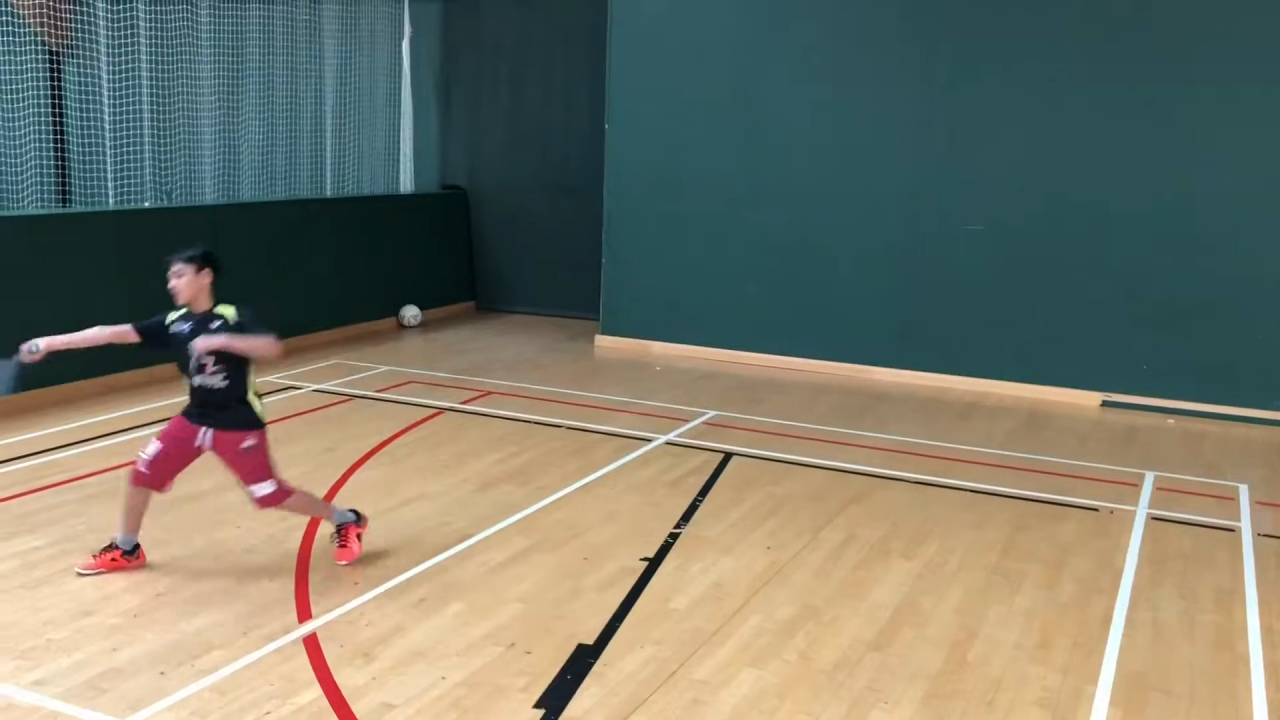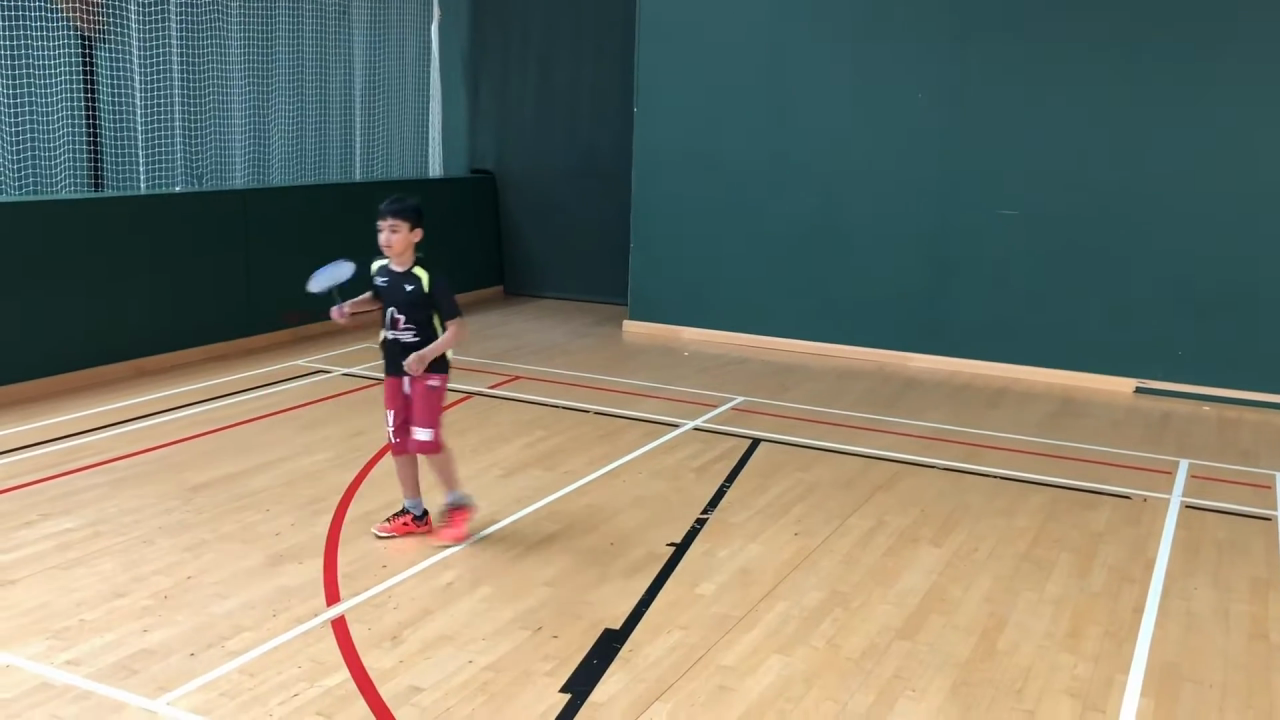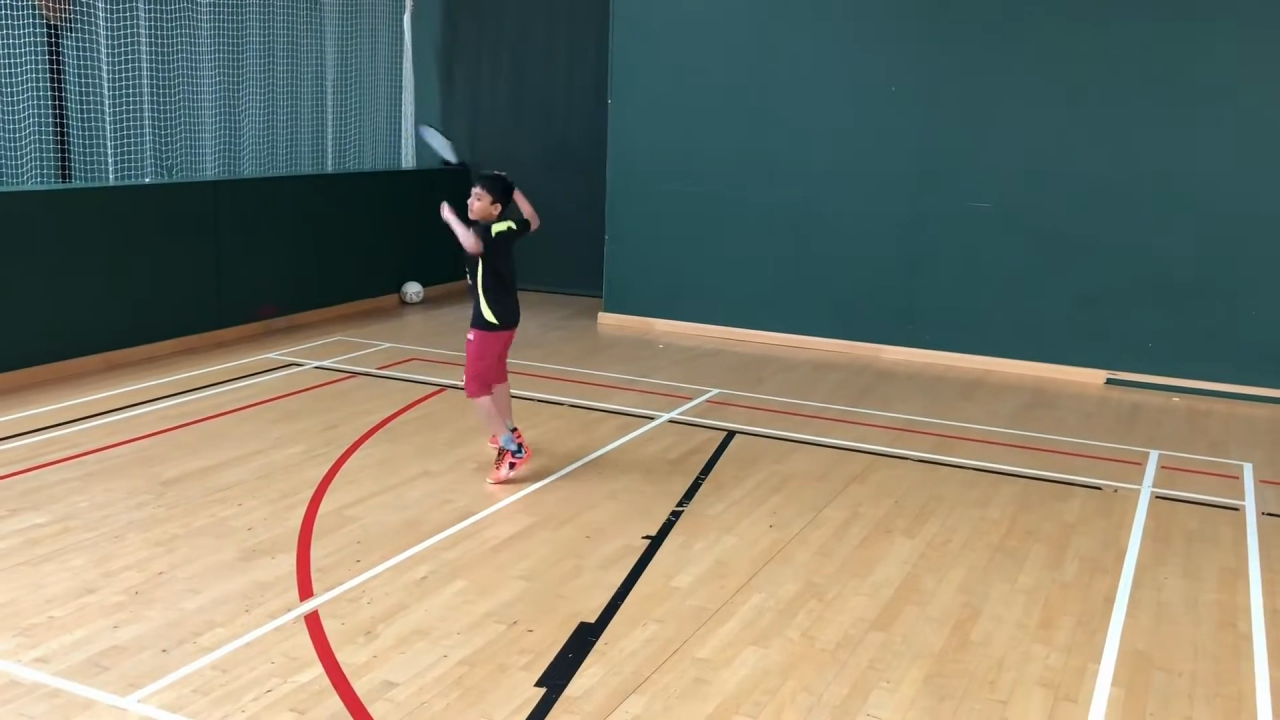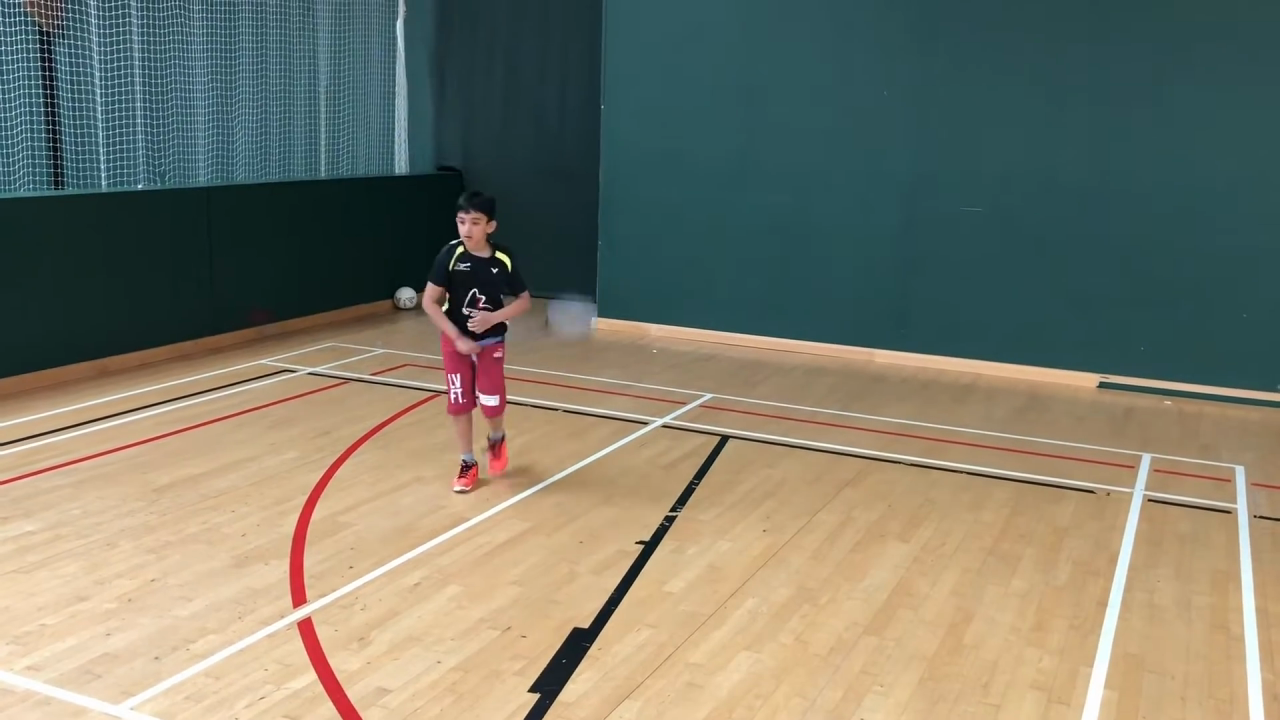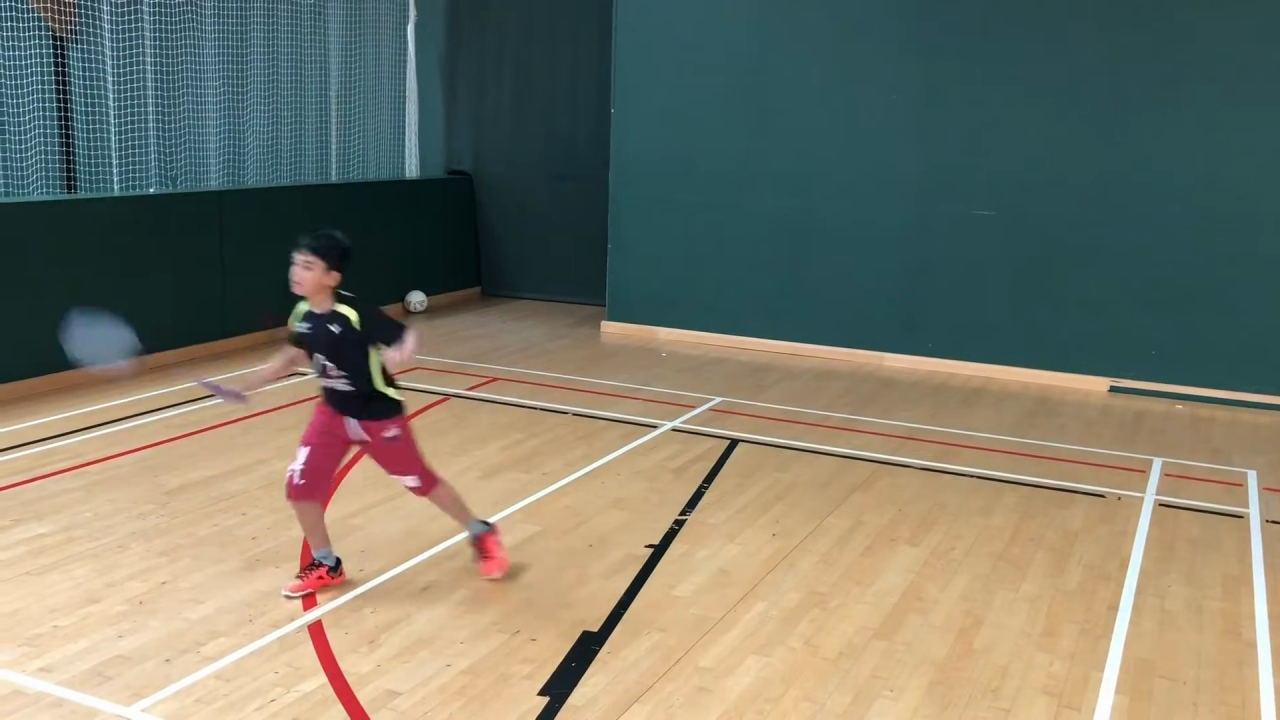
dt=1s
person 1, frame 1
left shoulder: (232, 318)
right shoulder: (170, 323)
left elbow: (272, 349)
right elbow: (114, 333)
left wrist: (223, 341)
right wrist: (51, 343)
left hip: (238, 422)
right hip: (196, 419)
left knee: (269, 492)
right knee: (143, 472)
left ankle: (347, 522)
right ankle: (126, 548)
person 1, frame 2
left shoulder: (429, 280)
right shoulder: (378, 270)
left elbow: (455, 329)
left wrist: (427, 355)
right wrist: (347, 306)
left hip: (427, 368)
right hip: (395, 370)
left knee: (427, 439)
right knee: (399, 442)
left ankle: (457, 505)
right ankle: (415, 512)
person 1, frame 3
left shoulder: (488, 233)
right shoulder: (510, 227)
left elbow: (472, 244)
right elbow: (534, 220)
left wrist: (451, 217)
right wrist: (512, 191)
left hip: (489, 320)
right hip: (505, 317)
left knee: (477, 386)
right knee: (494, 377)
left ankle: (511, 451)
right ankle: (509, 432)
person 1, frame 4
left shoulder: (504, 261)
right shoulder: (450, 255)
left elbow: (524, 300)
right elbow: (430, 302)
left wrist: (495, 318)
right wrist: (454, 336)
left hip: (490, 339)
right hip: (456, 338)
left knee: (491, 403)
right knee: (459, 402)
left ankle: (496, 437)
right ankle: (468, 463)
person 1, frame 5
left shoulder: (355, 314)
right shoulder: (302, 315)
left elbow: (409, 336)
right elbow: (292, 356)
left wrist: (402, 356)
right wrist: (247, 385)
left hip: (378, 413)
right hip: (335, 410)
left knee: (422, 481)
right knee: (299, 486)
left ankle: (481, 534)
right ankle: (326, 564)
